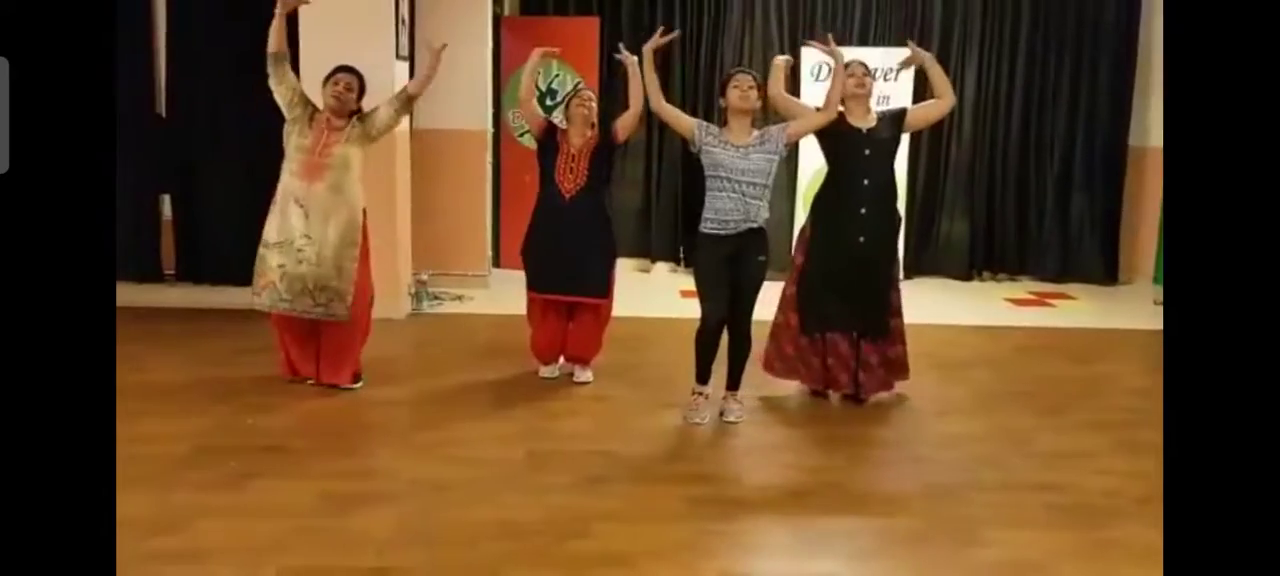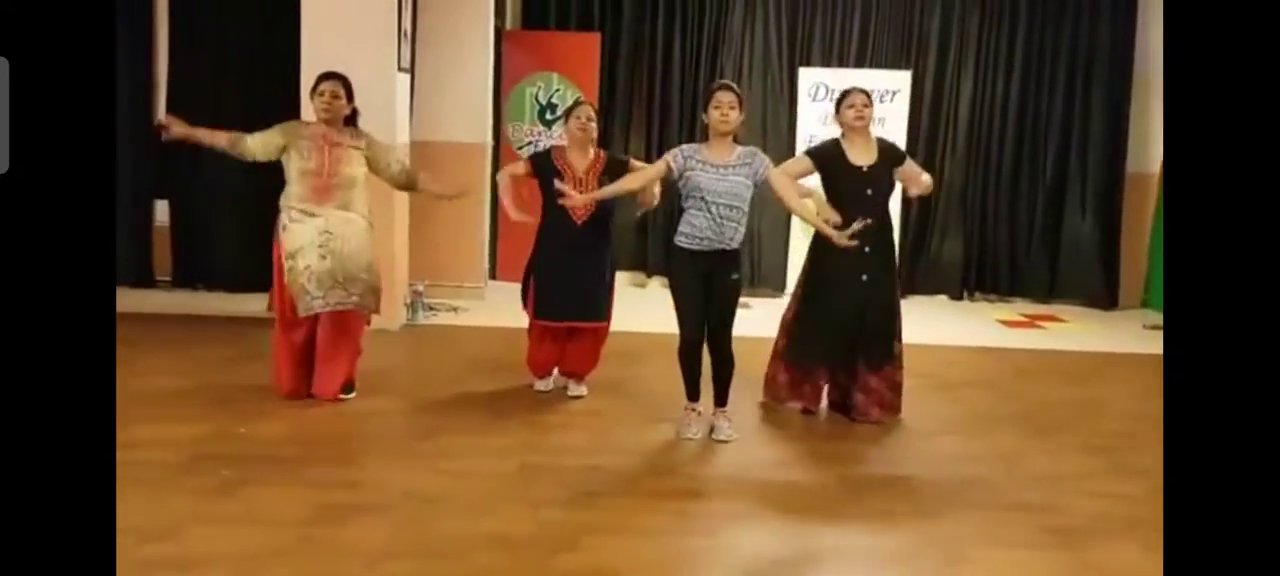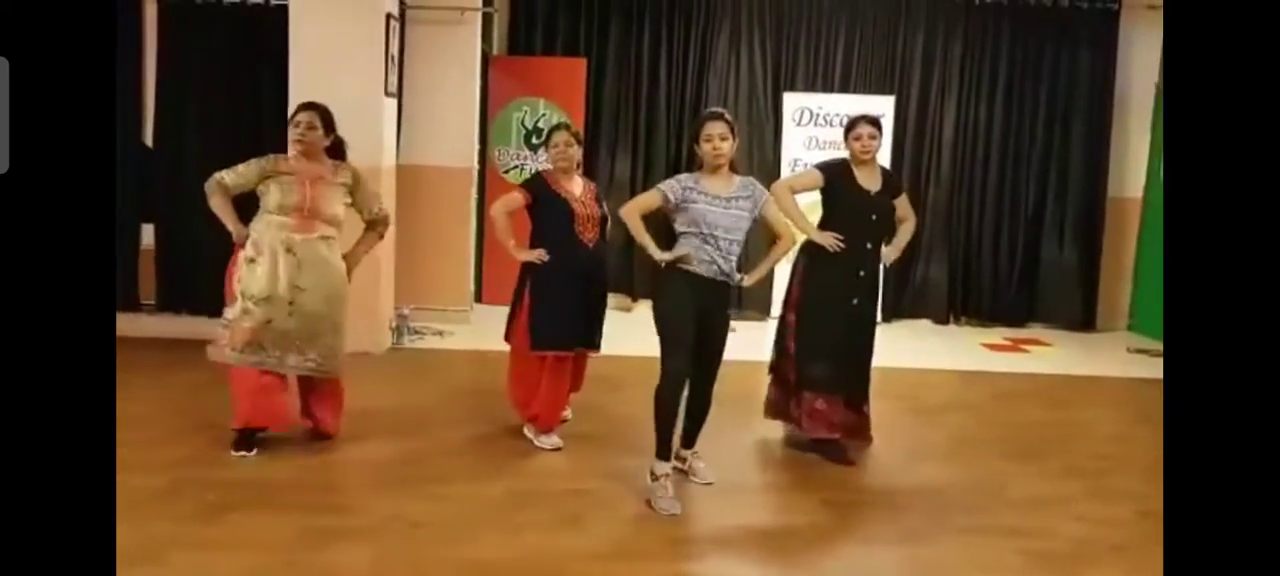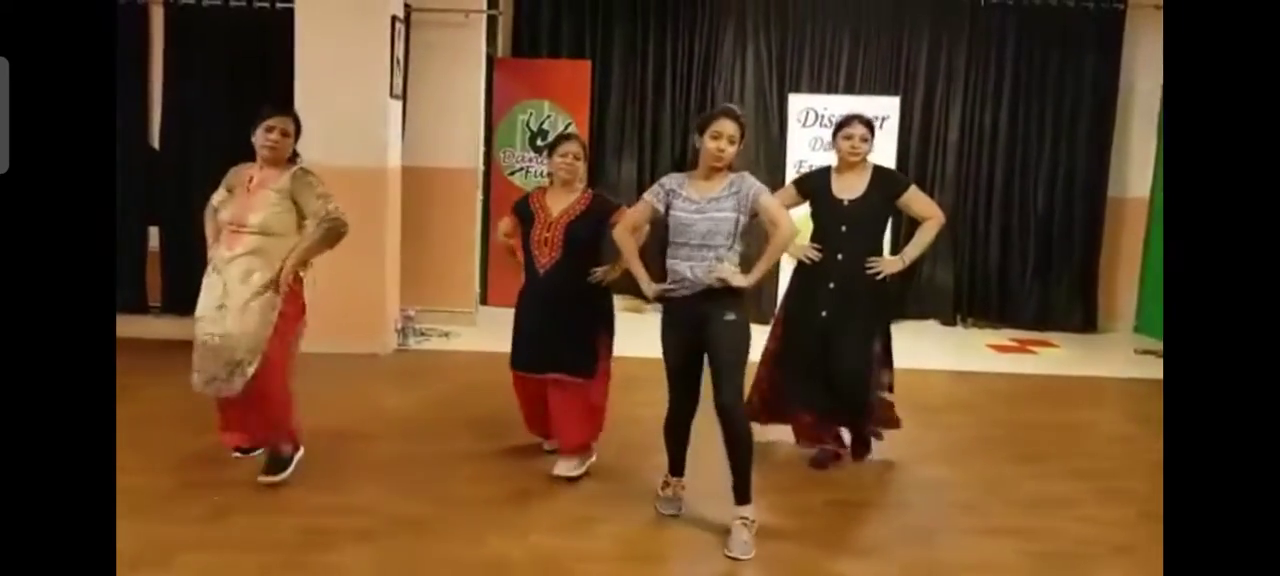
dt=1s
person 1, frame 1
left shoulder: (774, 138)
right shoulder: (705, 135)
left elbow: (827, 114)
right elbow: (658, 105)
left wrist: (837, 65)
right wrist: (648, 57)
left hip: (752, 242)
right hip: (712, 240)
left knee: (740, 321)
right knee: (713, 318)
left ankle: (733, 394)
right ankle: (700, 391)
person 1, frame 2
left shoulder: (753, 160)
right shoulder: (687, 154)
left elbow: (790, 195)
right elbow: (642, 177)
left wrist: (828, 231)
right wrist: (590, 196)
left hip: (726, 259)
right hip: (686, 255)
left knee: (720, 337)
right knee: (691, 337)
left ankle: (721, 411)
right ankle: (692, 407)
person 1, frame 3
left shoulder: (750, 189)
right shoulder: (683, 185)
left elbow: (785, 236)
right elbow: (630, 210)
left wrist: (753, 277)
right wrist: (656, 253)
left hip: (719, 292)
right hip: (680, 284)
left knee: (704, 379)
right knee: (675, 372)
left ankle: (686, 452)
right ankle: (660, 470)
person 1, frame 4
left shoulder: (743, 186)
right shoulder: (670, 186)
left elbow: (784, 227)
right elbow: (624, 229)
left wrist: (751, 276)
right wrist: (646, 282)
left hip: (724, 305)
right hip: (678, 306)
left knee: (730, 404)
right knee: (682, 402)
left ankle: (744, 514)
right ankle: (674, 480)
person 2, frame 1
left shoulder: (362, 129)
right shoulder: (298, 115)
left elbow: (404, 100)
right elbow: (277, 67)
left wrist: (432, 62)
left hip: (339, 226)
right hip: (291, 222)
left knee: (342, 299)
right knee: (290, 296)
left ankle: (342, 370)
right ankle: (305, 367)
person 2, frame 2
left shoulder: (363, 143)
right shoulder: (293, 134)
left elbow: (401, 174)
right elbow: (241, 143)
left wrist: (438, 191)
right wrist: (189, 132)
left hip: (347, 236)
right hip: (300, 236)
left knee: (345, 308)
right knee: (298, 312)
left ankle: (338, 380)
right ankle: (300, 382)
person 2, frame 3
left shoulder: (347, 177)
right shoulder: (270, 166)
left elbow: (379, 219)
right elbow: (216, 185)
left wrist: (354, 256)
right wrist: (234, 227)
left hip: (319, 274)
right hip: (264, 267)
left knee: (316, 349)
right knee: (254, 344)
left ankle: (324, 420)
right ankle: (252, 424)
person 2, frame 4
left shoulder: (297, 179)
right shoulder: (236, 176)
left elbow: (335, 223)
right elbow: (212, 211)
left wrist: (295, 261)
right wrist: (213, 249)
left hip: (267, 287)
right hip: (224, 285)
left knee: (260, 364)
right knee: (227, 358)
left ankle: (283, 443)
right ankle: (249, 433)
person 3, frame 1
left shoulder: (893, 122)
right shoulder: (826, 123)
left elbow: (946, 101)
right elbow: (777, 98)
left wrist: (926, 61)
right wrist: (780, 66)
left hip: (878, 230)
right hip: (831, 227)
left knee: (872, 306)
right knee: (826, 304)
left ankle: (863, 381)
right ankle: (821, 376)
person 3, frame 2
left shoulder: (888, 152)
right shoulder: (827, 153)
left elbow: (922, 179)
right elbow: (779, 176)
left wrist: (923, 185)
left hip: (877, 255)
right hip: (834, 251)
left knee: (872, 330)
right knee: (824, 323)
left ankle: (848, 396)
right ankle: (808, 392)
person 3, frame 3
left shoulder: (889, 182)
right shoulder: (833, 172)
left elbow: (907, 220)
right elbow: (781, 188)
left wrist: (894, 249)
right wrist: (810, 231)
left hip: (864, 277)
right hip: (824, 271)
left knee: (853, 352)
right knee: (821, 347)
left ankle: (845, 425)
right ankle: (822, 431)
person 3, frame 4
left shoulder: (887, 182)
right shoulder: (814, 181)
left elbow: (934, 217)
left wrist: (903, 259)
right wrist: (790, 245)
left hip: (863, 290)
right hip: (813, 286)
left knee: (852, 370)
right knee: (808, 366)
left ankle: (860, 426)
right ankle: (828, 439)
person 4, frame 1
left shoulder: (605, 144)
right shoulder: (550, 139)
left elbow: (636, 109)
right elbow: (527, 100)
left wrist: (634, 64)
right wrist: (535, 60)
left hip: (591, 238)
right hip: (549, 237)
left knee: (589, 303)
right knee: (548, 302)
left ankle: (581, 361)
right ankle: (549, 358)
person 4, frame 2
left shoulder: (609, 162)
right shoulder: (547, 159)
right elbow: (505, 174)
left wrist: (651, 193)
right wrist: (513, 209)
left hip: (594, 254)
right hip: (553, 252)
left knee: (590, 318)
right knee: (547, 316)
left ankle: (575, 374)
right ankle: (543, 371)
person 4, frame 3
left shoulder: (590, 188)
right shoulder: (540, 184)
left elbow: (604, 221)
right elbow: (498, 210)
right wrist: (517, 250)
left hip: (587, 283)
right hip: (549, 279)
left knee: (574, 348)
right knee: (545, 350)
left ankle: (558, 404)
right ankle: (539, 422)
person 4, frame 4
left shoulder: (596, 204)
right shoulder: (529, 202)
right elbow: (502, 233)
left wrist: (616, 268)
right wrist: (522, 264)
left hip: (581, 306)
right hip: (536, 304)
left knee: (574, 377)
right knee: (531, 374)
left ankle: (579, 449)
right ankle: (551, 432)
